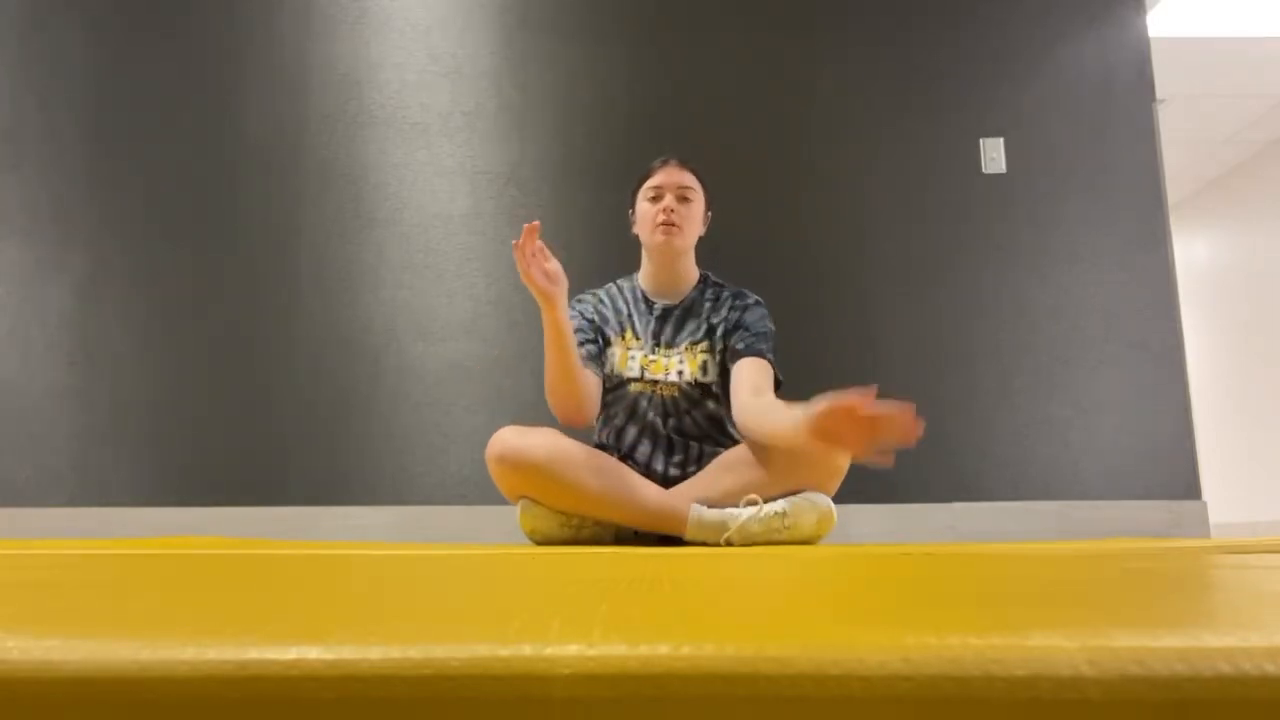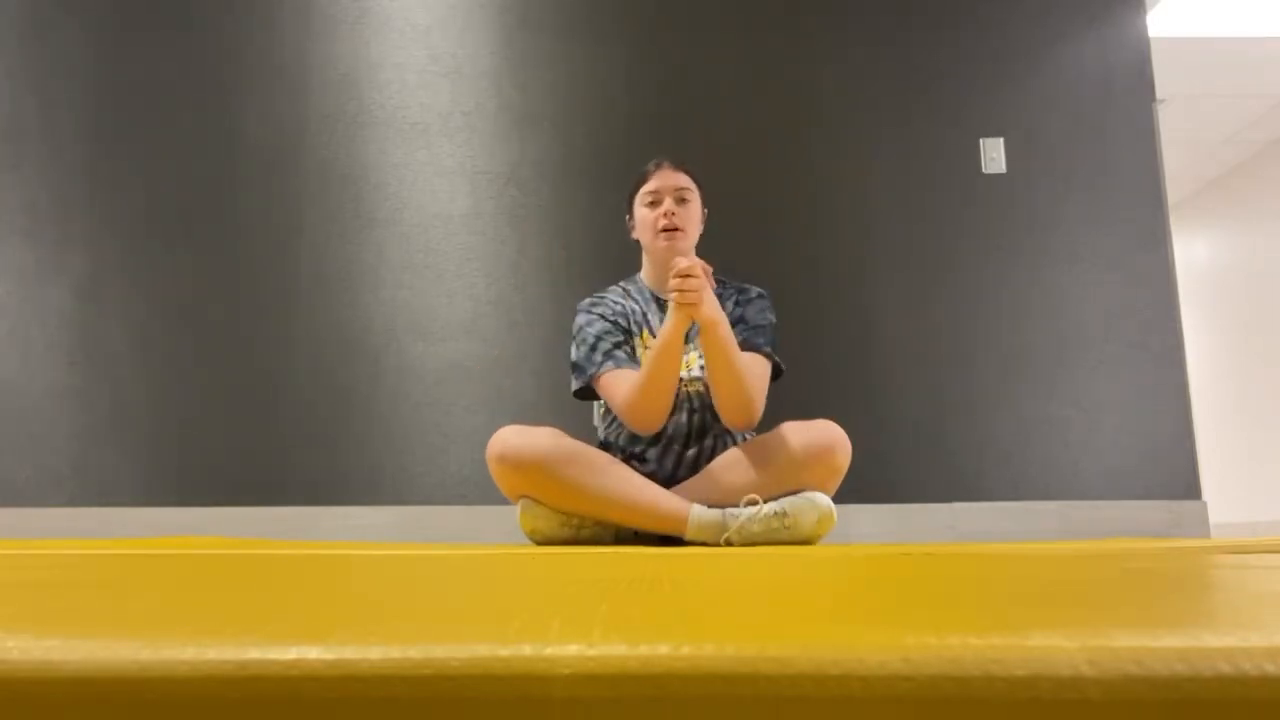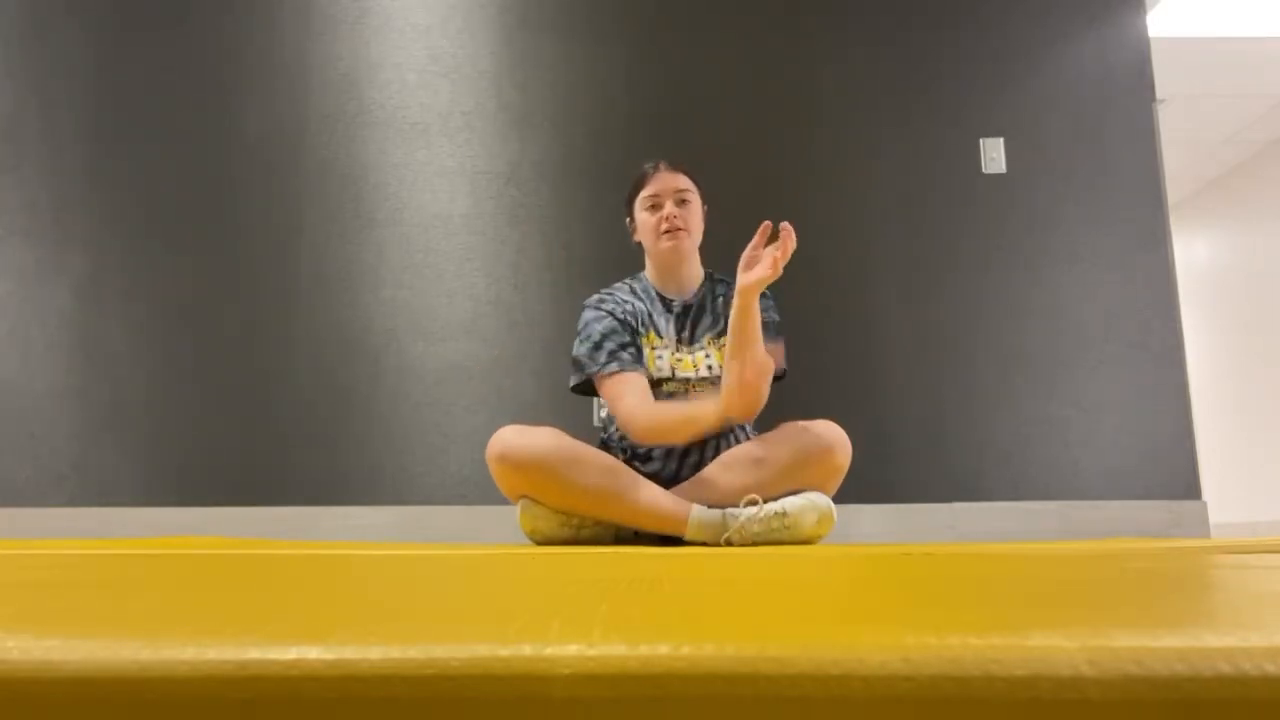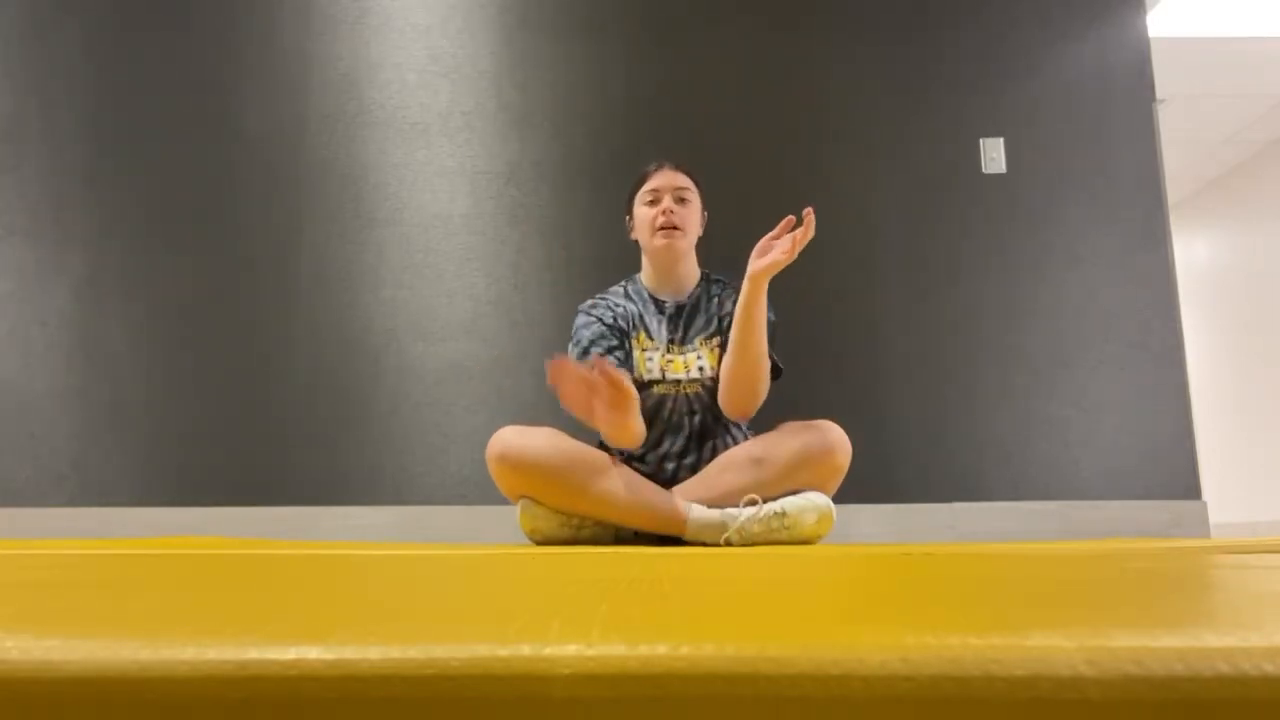
dt=0.4s
person 1, frame 1
left shoulder: (739, 310)
right shoulder: (595, 309)
left elbow: (752, 409)
right elbow: (574, 413)
left wrist: (807, 427)
right wrist: (552, 305)
right hip: (621, 486)
left knee: (831, 443)
right knee: (509, 447)
left ankle: (603, 521)
right ankle: (720, 524)
person 1, frame 2
left shoulder: (745, 303)
right shoulder: (601, 312)
left elbow: (743, 414)
right elbow: (641, 418)
left wrist: (709, 314)
right wrist: (679, 316)
right hip: (624, 484)
left knee: (827, 442)
right knee: (510, 447)
left ankle: (610, 521)
right ankle: (722, 524)
person 1, frame 3
left shoulder: (743, 303)
right shoulder: (606, 311)
left elbow: (745, 409)
right elbow: (638, 419)
left wrist: (747, 294)
right wrist: (718, 406)
right hip: (633, 484)
left knee: (828, 443)
right knee: (509, 447)
left ankle: (611, 522)
right ankle: (734, 521)
person 1, frame 4
left shoulder: (734, 303)
right shoulder: (600, 314)
left elbow: (740, 406)
right elbow: (627, 432)
left wrist: (756, 280)
right wrist: (619, 415)
right hip: (631, 488)
left knee: (828, 442)
right knee: (509, 447)
left ankle: (607, 521)
right ankle: (722, 524)
